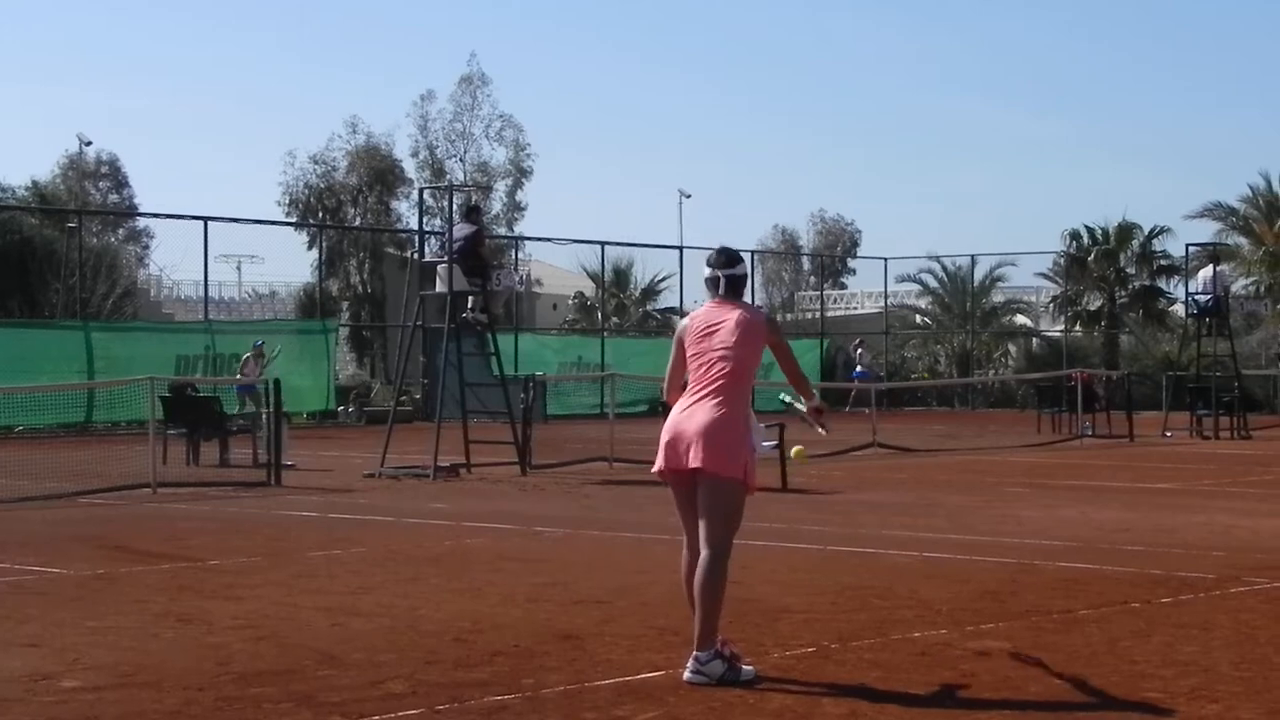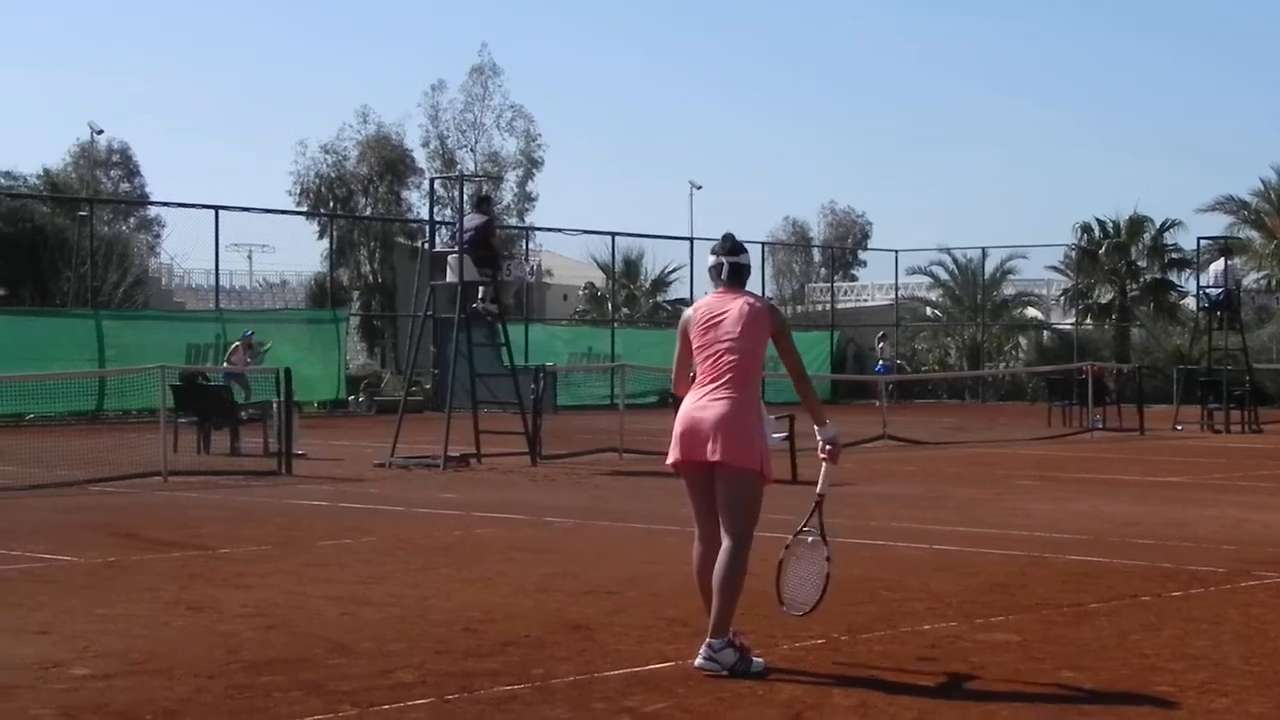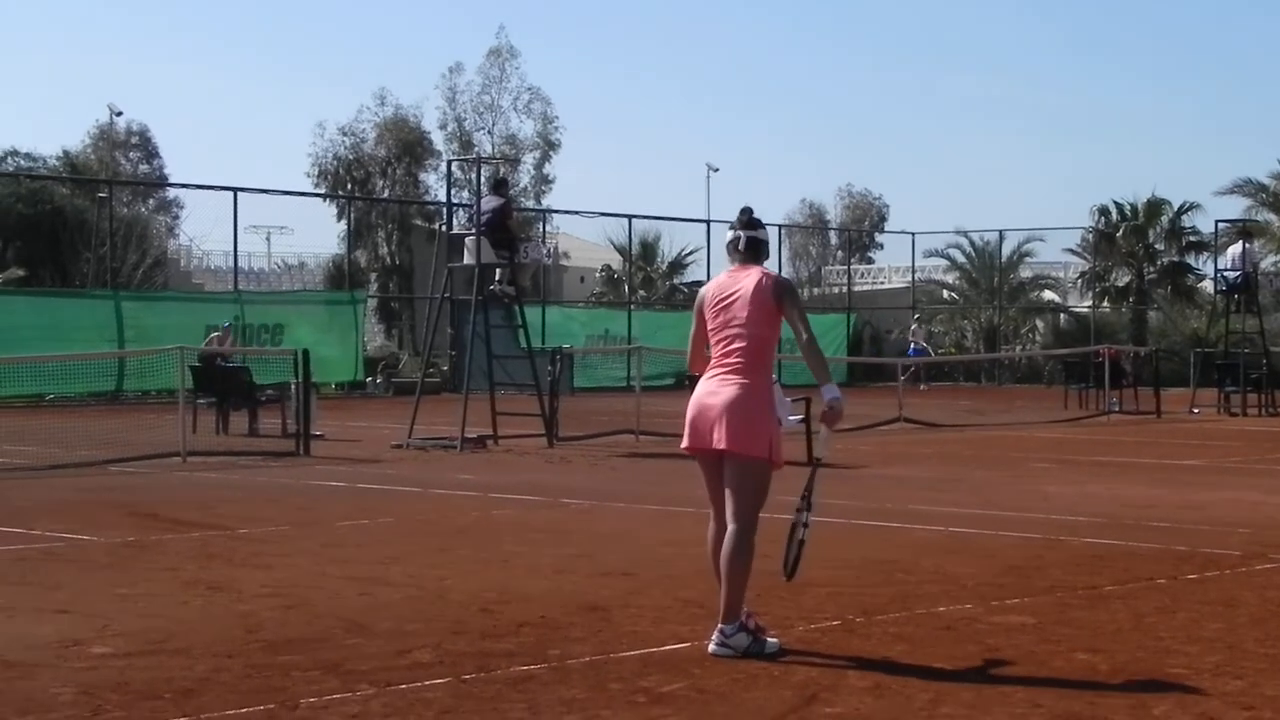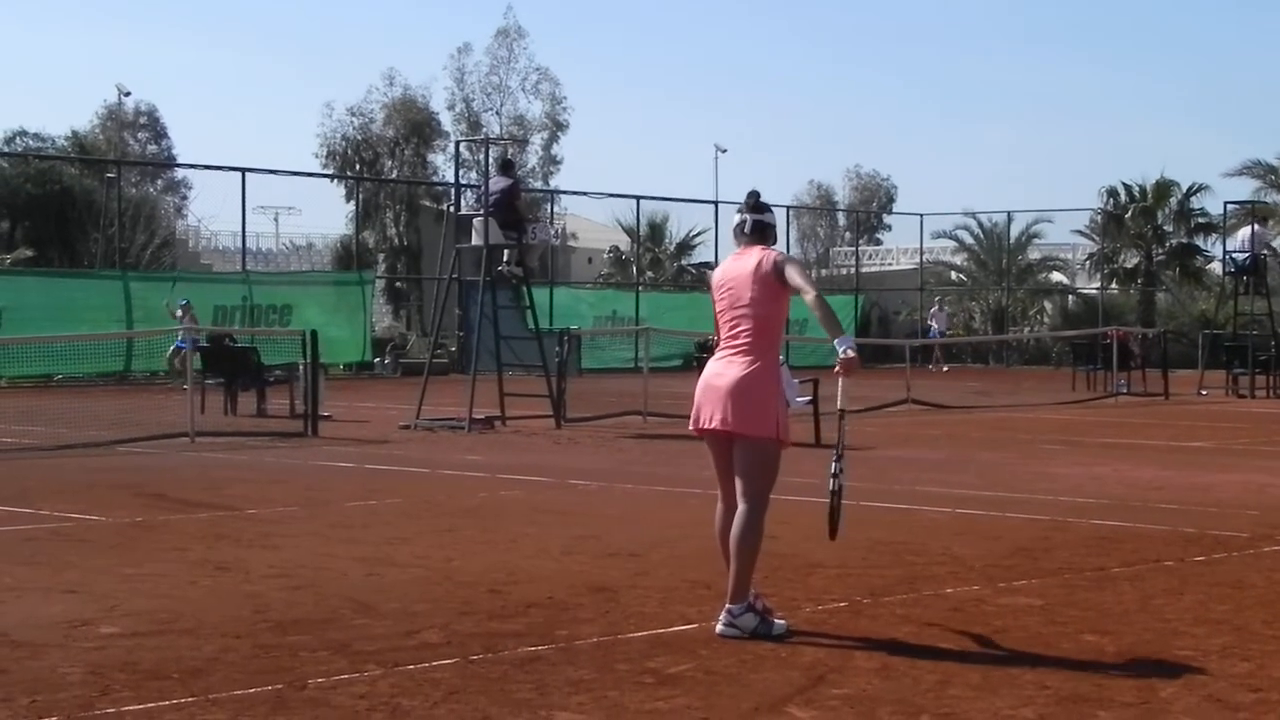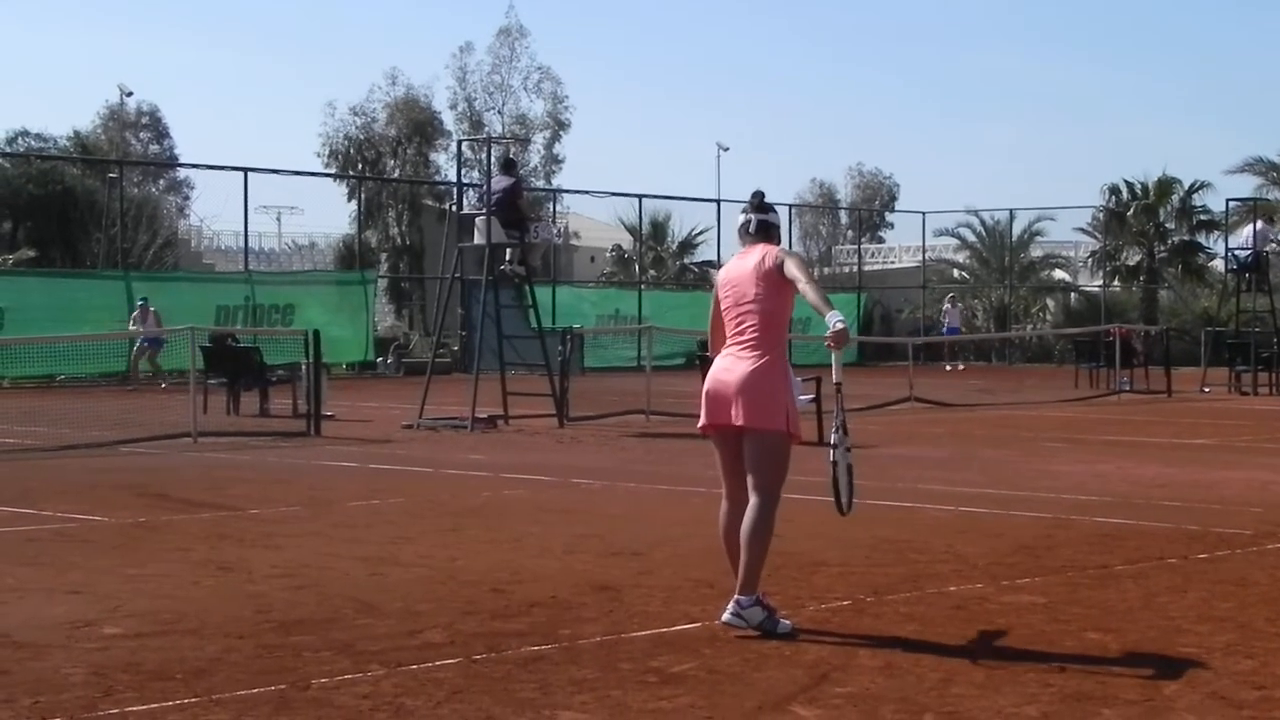
dt=0.4s
person 1, frame 1
left shoulder: (689, 323)
right shoulder: (759, 320)
right elbow: (794, 371)
right wrist: (812, 402)
left hip: (678, 428)
right hip: (722, 432)
left knee: (695, 544)
right knee: (715, 548)
left ankle: (708, 645)
right ankle: (704, 658)
person 1, frame 2
left shoulder: (691, 314)
right shoulder: (765, 311)
right elbow: (799, 377)
right wrist: (825, 429)
left hip: (691, 421)
right hip: (735, 424)
left knee: (707, 535)
right knee: (736, 538)
left ankle: (719, 637)
right ankle: (716, 645)
person 1, frame 3
left shoulder: (707, 291)
right shoulder: (776, 285)
right elbow: (806, 338)
right wrist: (829, 392)
left hip: (704, 403)
right hip: (746, 406)
left knee: (722, 518)
right knee: (742, 521)
left ankle: (734, 616)
right ankle: (728, 631)
person 1, frame 4
left shoulder: (720, 272)
right shoulder: (778, 262)
right elbow: (812, 295)
right wrist: (843, 343)
left hip: (713, 381)
right hip: (753, 386)
left knee: (730, 498)
right knee: (752, 501)
left ankle: (741, 599)
right ankle: (736, 610)
person 1, frame 5
left shoulder: (724, 273)
right shoulder: (780, 257)
right elbow: (805, 283)
right wrist: (835, 319)
left hip: (720, 380)
right hip: (761, 381)
left knee: (735, 496)
right knee: (763, 497)
left ankle: (745, 596)
right ankle: (745, 601)
